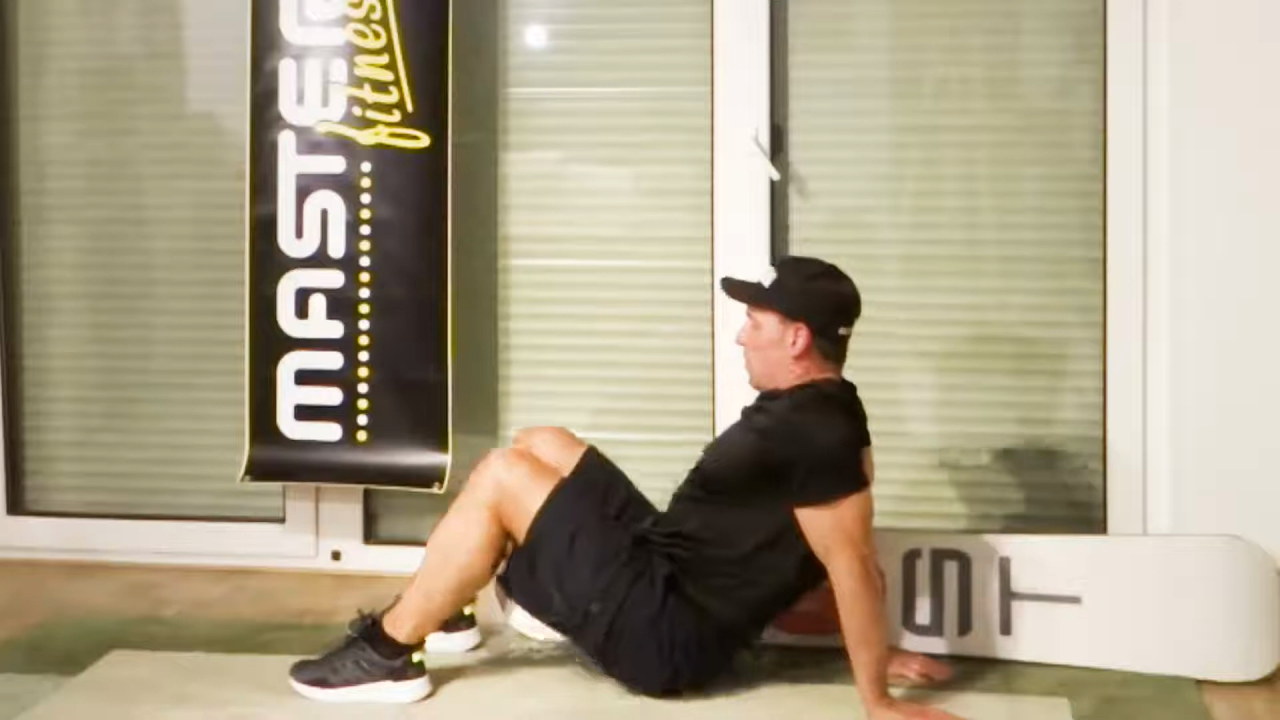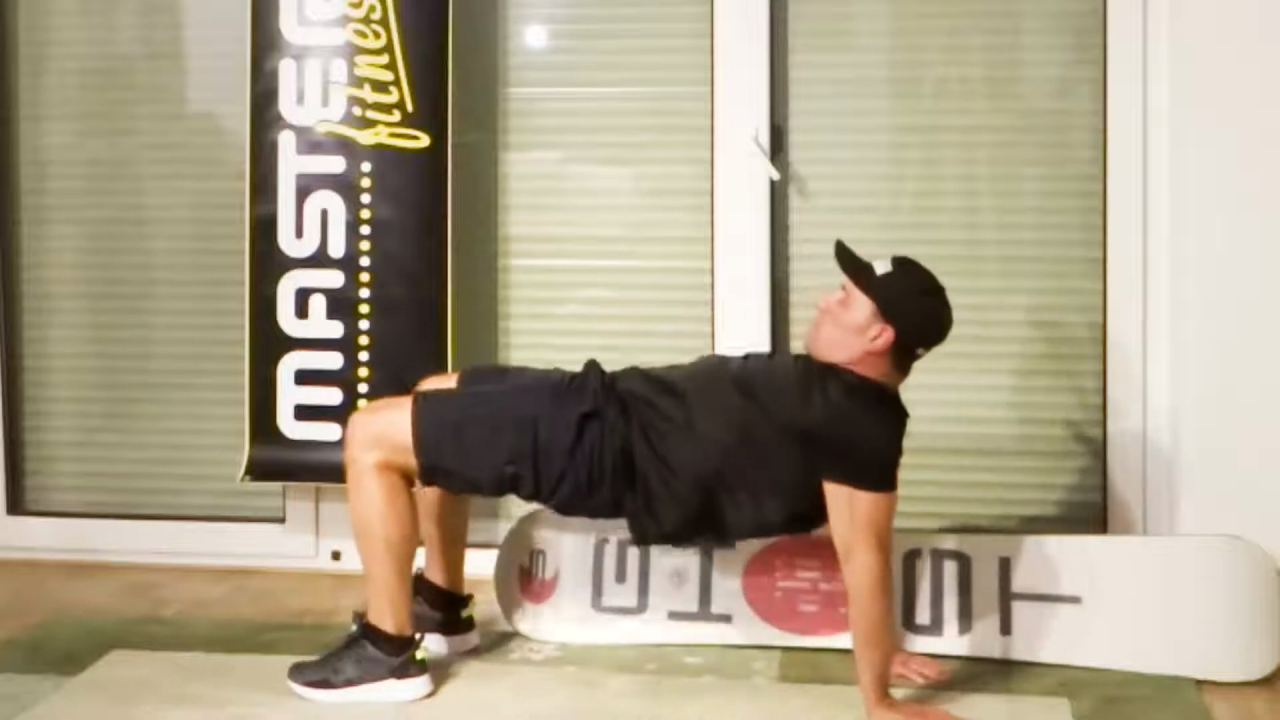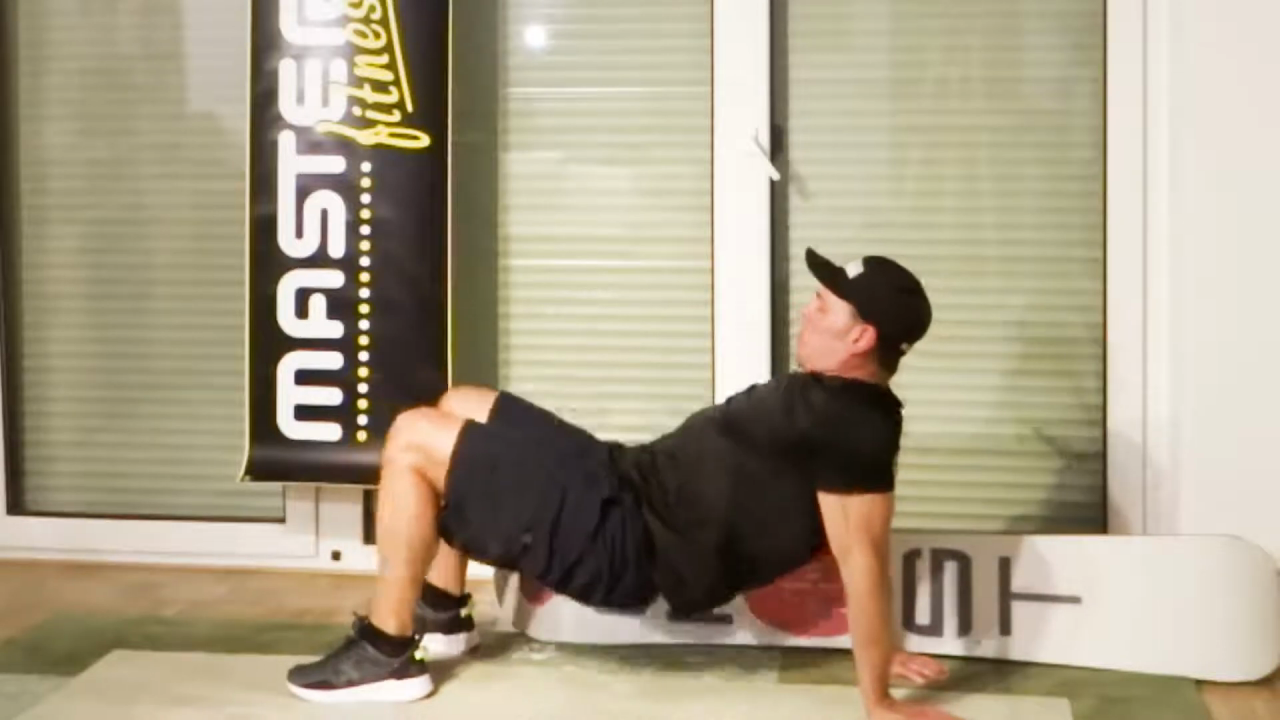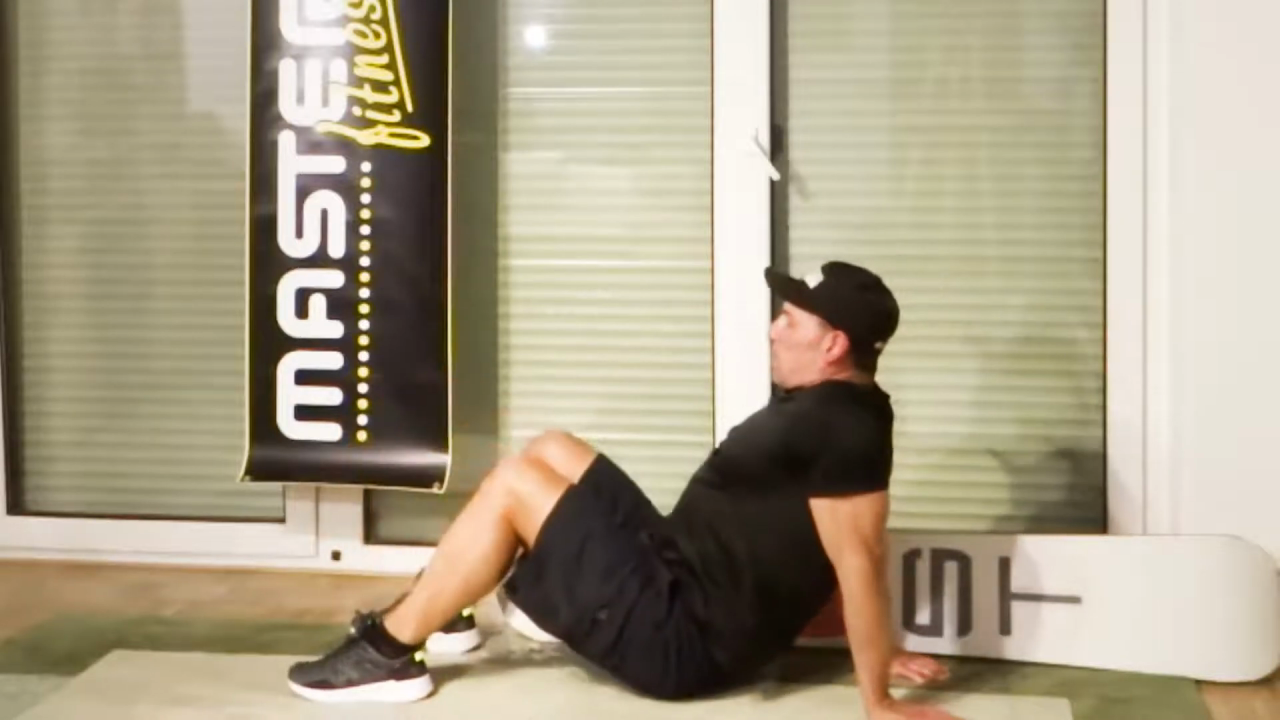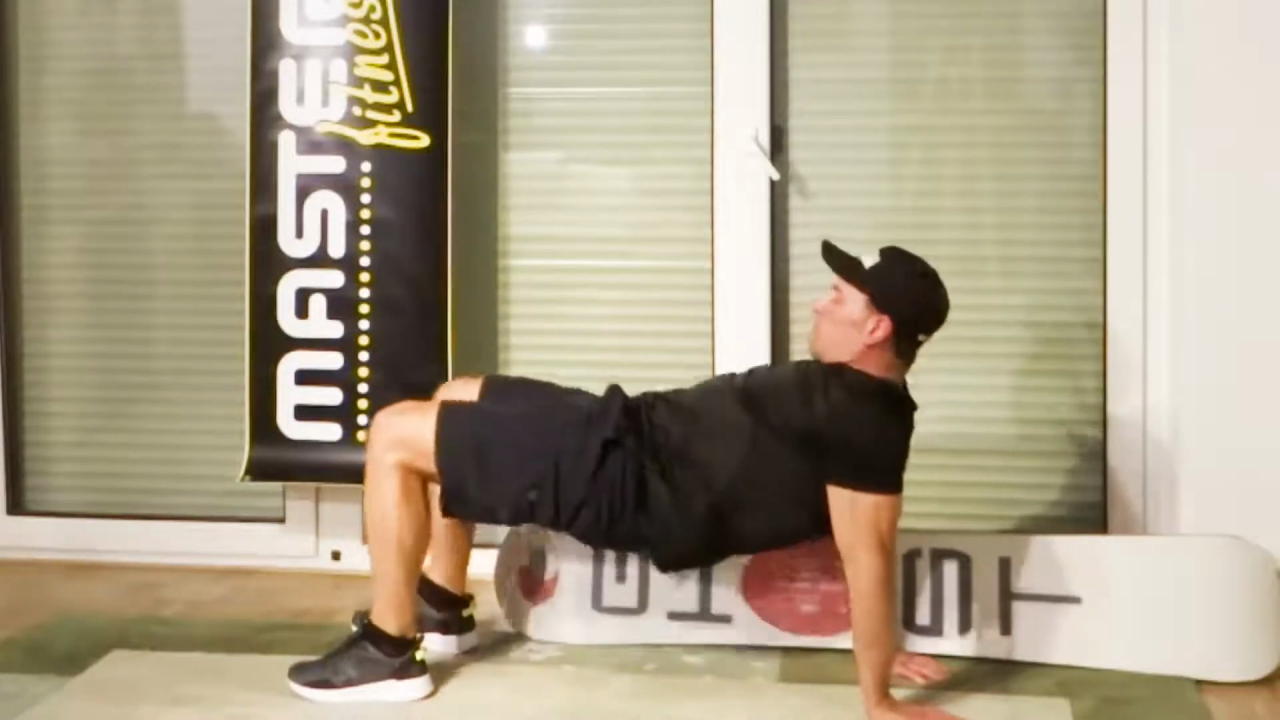
dt=1s
person 1, frame 1
left shoulder: (814, 433)
right shoulder: (811, 407)
left elbow: (851, 563)
right elbow: (848, 553)
left hip: (665, 628)
right hip: (659, 560)
left knee: (501, 472)
right knee: (543, 448)
left ankle: (388, 653)
right ankle: (439, 609)
person 1, frame 2
left shoulder: (857, 422)
right shoulder: (845, 395)
left elbow: (864, 555)
left hip: (602, 444)
left knee: (371, 436)
right knee: (433, 398)
left ankle: (388, 650)
right ankle: (441, 608)
person 1, frame 3
left shoulder: (852, 423)
right shoulder: (838, 398)
left elbow: (862, 558)
right elbow: (854, 551)
left hip: (625, 543)
right hip: (629, 493)
left knee: (416, 438)
right knee: (464, 407)
left ankle: (386, 652)
right ankle: (441, 610)
person 1, frame 4
left shoulder: (842, 426)
right shoulder: (821, 406)
left elbow: (858, 562)
left hip: (682, 637)
right hip: (674, 571)
left knee: (514, 484)
right knee: (552, 451)
left ankle: (388, 653)
right ankle: (427, 610)
person 1, frame 5
left shoulder: (862, 421)
right shoulder: (855, 396)
left elbow: (868, 556)
left hip: (619, 472)
right hip: (624, 439)
left knee: (393, 437)
right knee: (454, 401)
left ankle: (389, 650)
right ankle: (443, 607)
